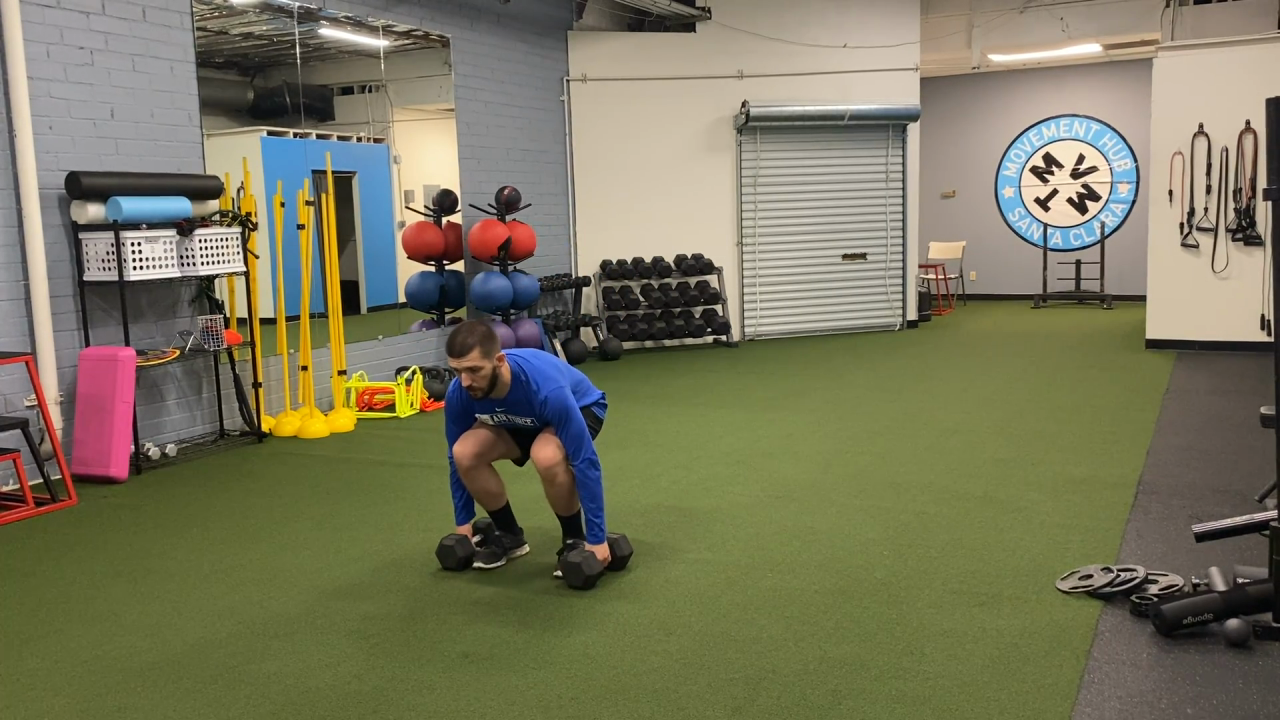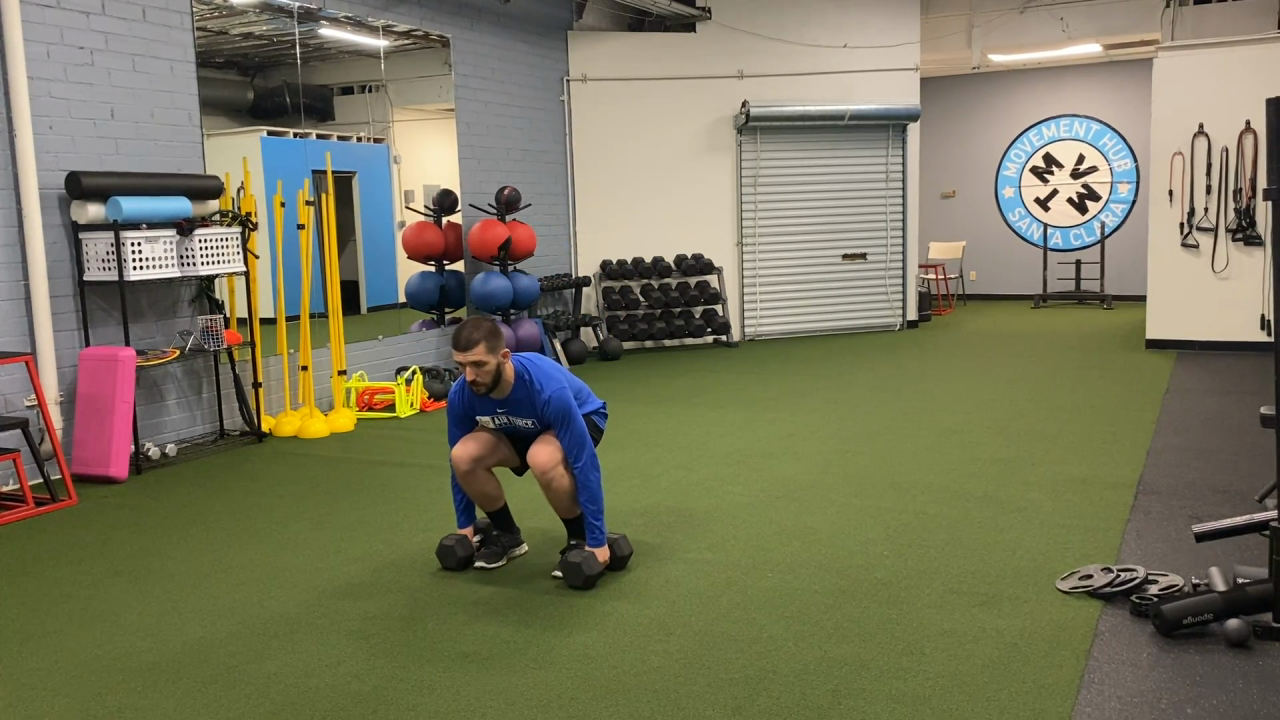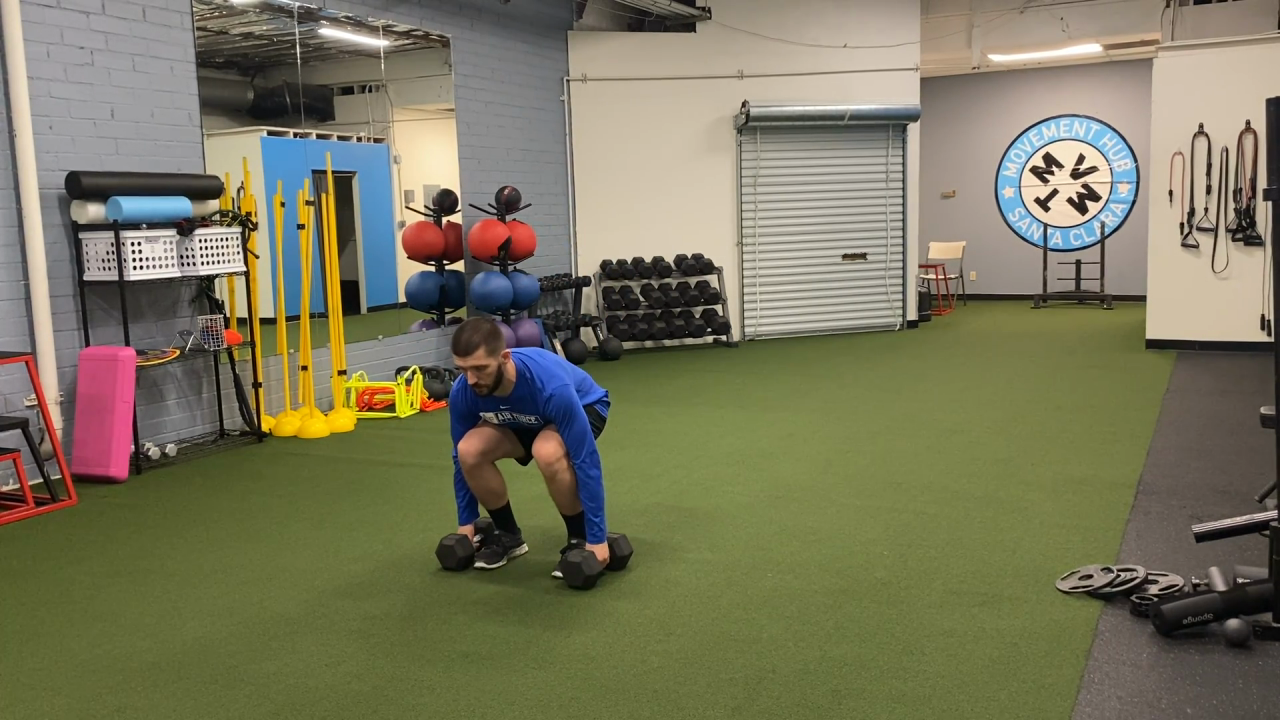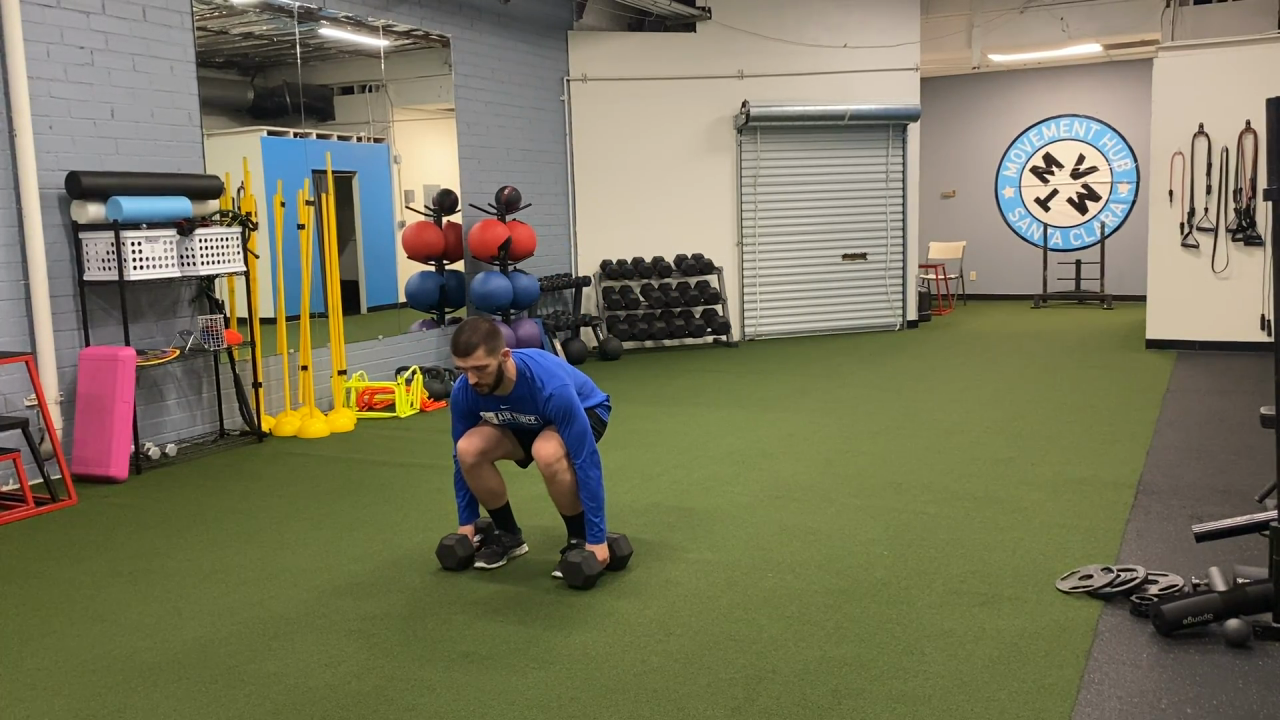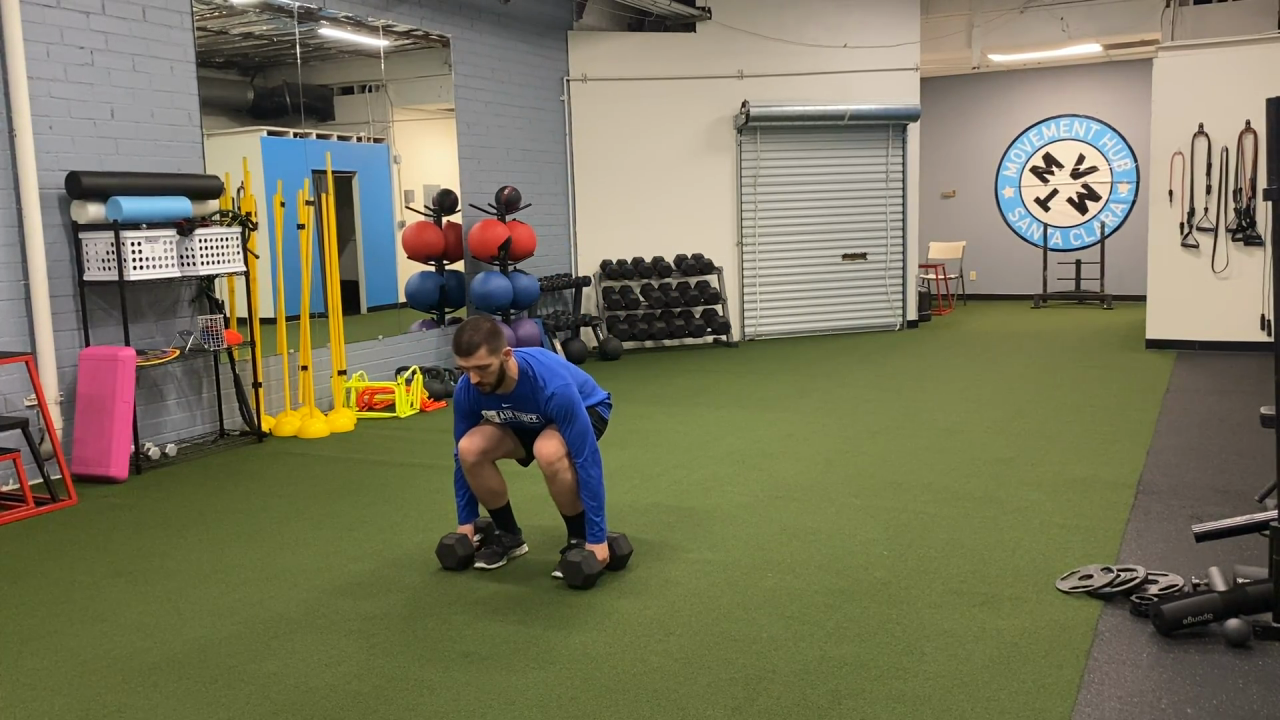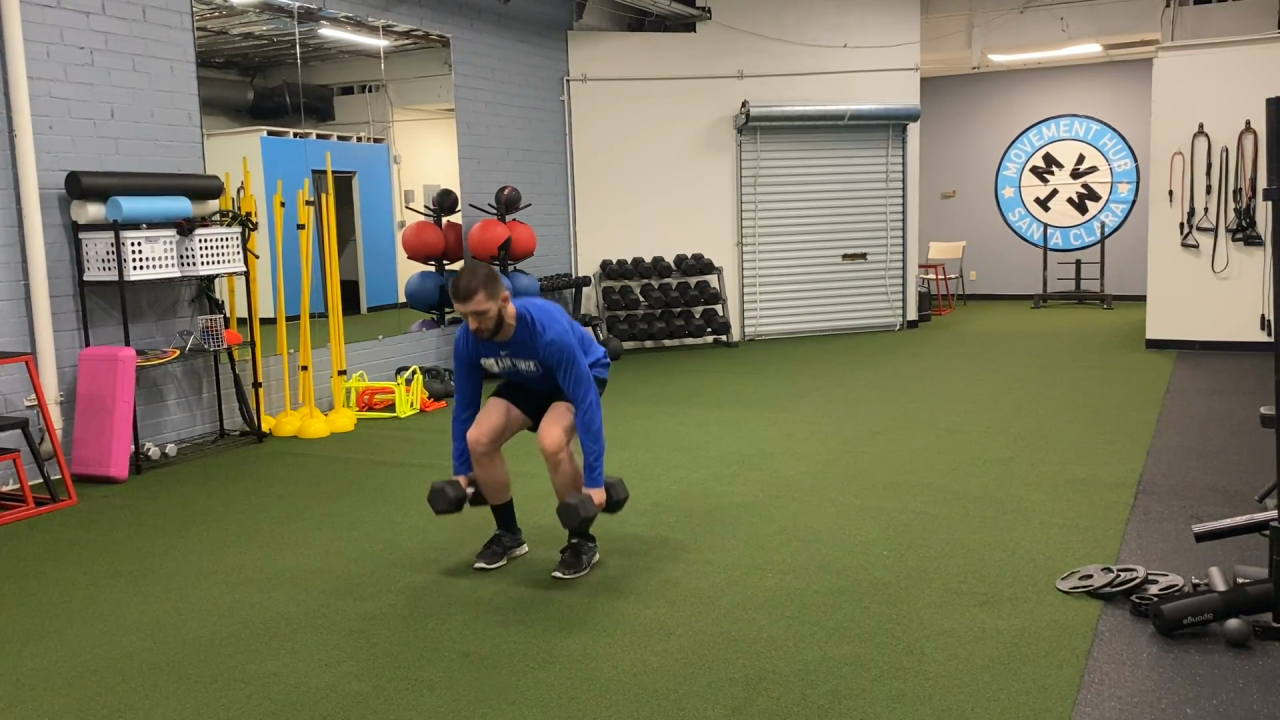
dt=0.3s
person 1, frame 1
left shoulder: (547, 389)
right shoulder: (459, 394)
left elbow: (585, 461)
right elbow: (457, 458)
left wrist: (597, 538)
right wrist: (462, 522)
left hip: (580, 408)
left knee: (546, 455)
right knee: (466, 453)
left ankle: (575, 539)
right ankle: (508, 534)
person 1, frame 2
left shoulder: (549, 391)
right shoulder: (461, 395)
left elbow: (584, 463)
right elbow: (457, 462)
left wrist: (597, 541)
right wrist: (464, 526)
left hip: (582, 417)
left knee: (543, 458)
right knee: (463, 456)
left ankle: (579, 540)
right ankle: (506, 534)
person 1, frame 3
left shoulder: (551, 387)
right shoulder: (463, 392)
left elbow: (585, 459)
right elbow: (461, 457)
left wrist: (597, 538)
right wrist: (466, 522)
left hip: (583, 407)
left knee: (548, 452)
right knee: (470, 451)
left ankle: (580, 539)
right ankle: (507, 534)
person 1, frame 4
left shoulder: (551, 387)
right shoulder: (464, 392)
left elbow: (586, 460)
right elbow: (462, 458)
left wrist: (596, 538)
right wrist: (466, 522)
left hip: (584, 411)
right hip: (524, 422)
left knee: (547, 453)
right knee: (468, 450)
left ankle: (579, 539)
right ankle: (507, 534)
person 1, frame 5
left shoulder: (553, 386)
right shoulder: (467, 391)
left elbow: (586, 460)
right elbow: (461, 456)
left wrist: (597, 537)
right wrist: (466, 521)
left hip: (585, 409)
left knee: (549, 452)
right knee: (470, 449)
left ankle: (580, 539)
right ankle: (508, 535)
person 1, frame 6
left shoulder: (550, 331)
right shoulder: (468, 339)
left elbow: (586, 403)
right elbow: (465, 404)
left wrist: (593, 481)
right wrist: (461, 470)
left hip: (581, 376)
right hip: (526, 381)
left knee: (552, 442)
right knee: (479, 440)
left ankle: (582, 541)
right ankle: (508, 535)
